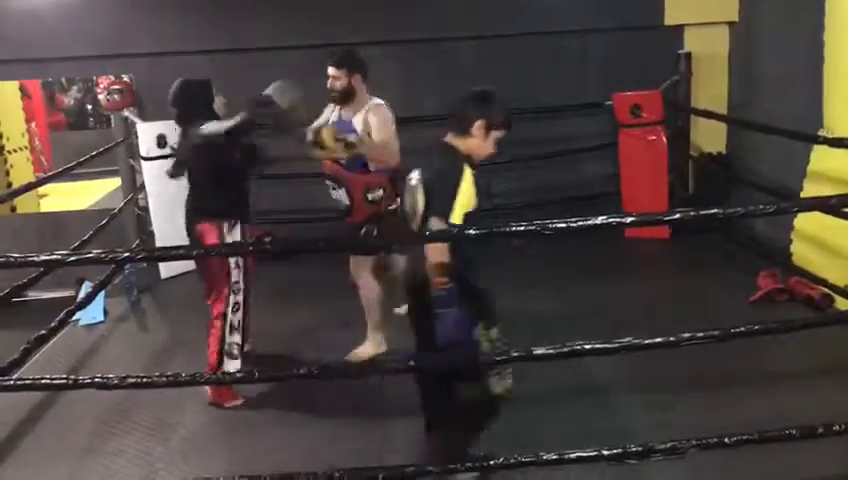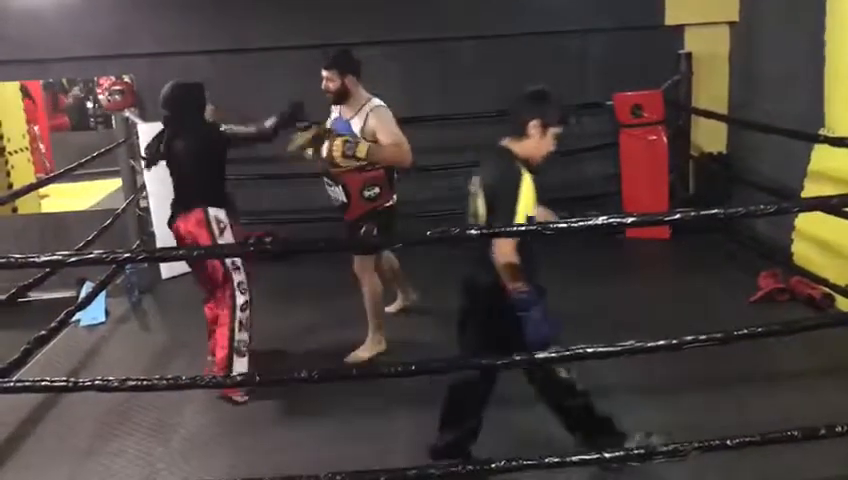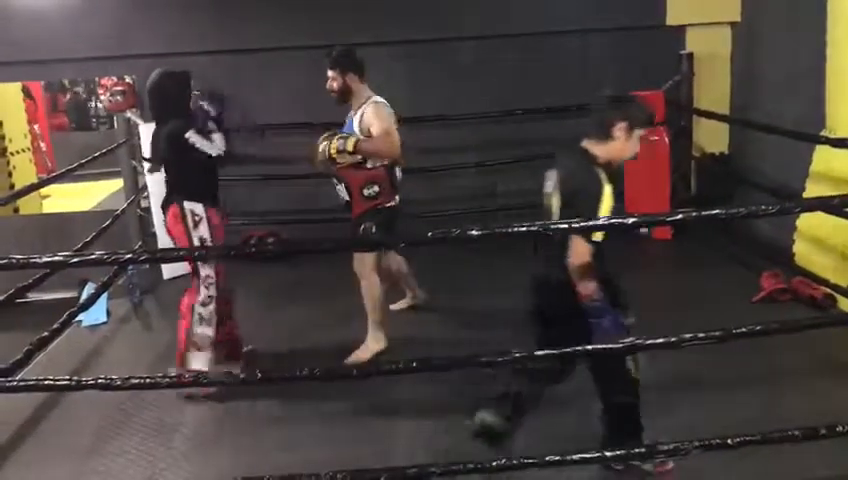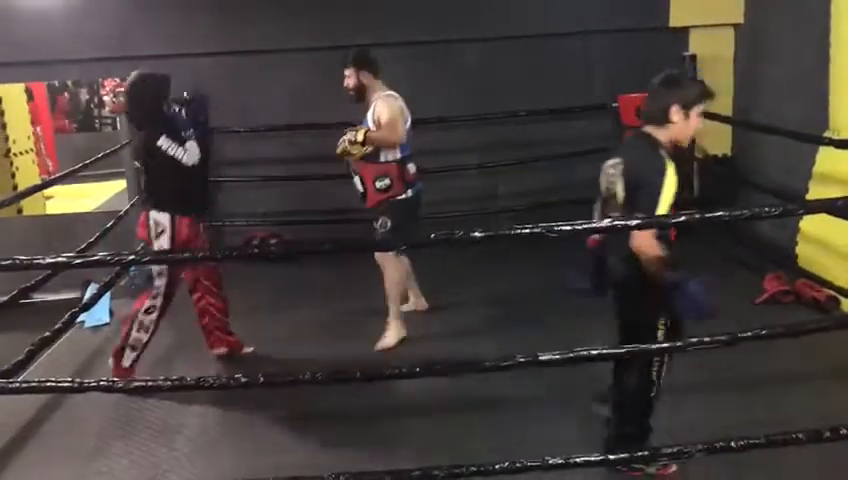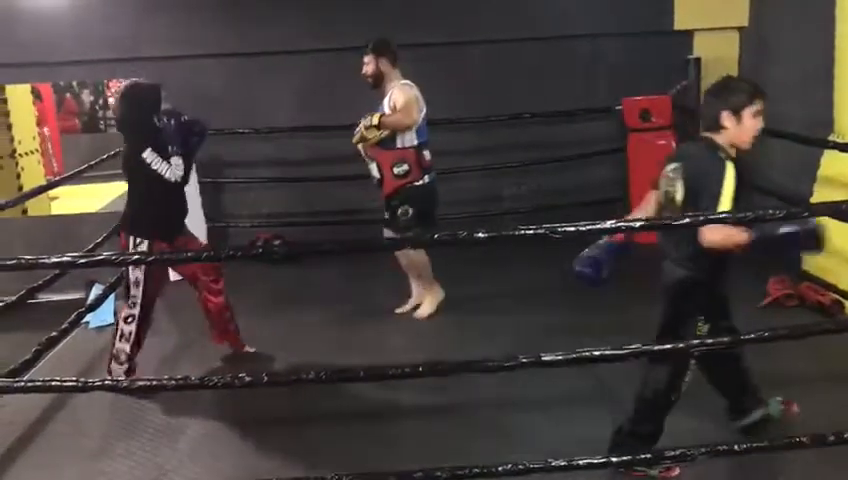
dt=0.2s
person 1, frame 1
left shoulder: (431, 162)
right shoulder: (457, 171)
right elbow: (436, 238)
right wrist: (447, 299)
left hip: (422, 286)
right hip: (446, 291)
left knee: (438, 372)
right knee: (490, 377)
left ankle: (445, 453)
right ankle: (449, 456)
person 1, frame 2
left shoulder: (492, 163)
right shoulder: (515, 176)
right elbow: (503, 247)
left wrist: (548, 216)
right wrist: (525, 301)
left hip: (479, 289)
right hip: (506, 294)
left knee: (475, 373)
right knee: (553, 374)
left ankle: (448, 450)
right ankle: (608, 444)
person 1, frame 3
left shoulder: (567, 162)
right shoulder: (595, 181)
right elbow: (579, 252)
right wrist: (599, 306)
left hip: (550, 284)
right hip: (579, 290)
left knee: (550, 358)
right knee: (619, 368)
left ankle: (499, 413)
right ankle: (624, 448)
person 1, frame 4
left shoulder: (628, 148)
right shoulder: (658, 165)
left elbow: (609, 205)
right elbow: (642, 239)
left wrist: (598, 244)
right wrist: (675, 281)
left hip: (618, 267)
right hip: (639, 278)
left knee: (640, 351)
right knee: (644, 361)
left ankle: (617, 408)
right ankle: (624, 448)
person 1, frame 5
left shoulder: (686, 153)
right shoulder: (718, 166)
left elbow: (651, 203)
right elbow: (711, 235)
left wrist: (614, 238)
right wrist: (768, 234)
left hip: (680, 270)
right hip: (693, 280)
left knee: (724, 342)
right knee: (671, 365)
left ankle: (750, 408)
person 2, frame 1
left shoulder: (209, 137)
right shoulder: (200, 134)
left elbow: (243, 162)
right elbow: (217, 132)
left wrist: (248, 147)
right wrist: (262, 106)
left hip: (203, 220)
right hip: (221, 222)
left knee: (219, 294)
right knee: (231, 297)
left ankle: (225, 354)
right ankle: (220, 383)
person 2, frame 2
left shoulder: (169, 138)
right shoulder: (206, 134)
right elbow: (255, 135)
right wrist: (287, 116)
left hip: (184, 218)
right hip: (208, 216)
left knee: (216, 290)
right knee: (235, 290)
left ankle: (219, 352)
right ankle: (228, 375)
person 2, frame 3
left shoulder: (169, 128)
right shoulder: (178, 128)
right elbow: (216, 150)
left wrist: (208, 116)
right wrist: (210, 119)
left hip: (195, 208)
right hip: (192, 211)
left knee: (214, 279)
right knee: (206, 284)
left ankle: (227, 345)
right ankle: (194, 365)
person 2, frame 4
left shoulder: (164, 127)
right shoulder: (151, 135)
left elbow: (195, 159)
right elbow: (192, 158)
left wrist: (189, 120)
right wrist: (187, 125)
left hip: (186, 216)
right hip: (164, 219)
left knee: (207, 276)
right knee: (158, 294)
left ankle: (222, 341)
right ankle: (123, 363)
person 2, frame 5
left shoulder: (154, 139)
right shoulder: (139, 148)
left elbow: (178, 174)
right elbow: (175, 175)
left wrist: (189, 137)
right wrist: (177, 140)
left hip: (171, 228)
right hip: (144, 234)
left knee: (210, 275)
right knee: (138, 304)
left ankle: (229, 339)
right ankle: (119, 371)
person 3, frame 1
left shoulder: (377, 112)
right shoulder: (334, 108)
left elbow: (391, 158)
right elbow: (313, 137)
left wrist: (349, 141)
right wrist: (318, 135)
left knee: (360, 269)
right knee: (388, 253)
left ankle: (375, 339)
person 3, frame 2
left shoulder: (376, 114)
right shoulder: (336, 109)
left elbow: (403, 157)
right elbow: (333, 145)
left wrist: (359, 150)
right wrist: (322, 147)
left hip: (374, 202)
right hip: (354, 201)
left knee: (363, 267)
right knee: (377, 252)
left ankle: (375, 339)
right ankle: (405, 294)
person 3, frame 3
left shoulder: (375, 109)
right shoulder: (356, 108)
left elbow: (392, 149)
left wrist: (349, 144)
right wrist: (333, 150)
left hip: (380, 200)
right hip: (367, 199)
left knee: (363, 265)
right knee: (384, 252)
left ankle: (375, 337)
right ankle: (414, 293)
person 3, frame 4
left shoulder: (387, 103)
right shoulder: (376, 104)
left elbow: (395, 136)
left wrist: (360, 136)
right wrist: (354, 149)
left hip: (397, 196)
right hip: (387, 194)
left knee: (385, 255)
right knee: (392, 251)
left ankle: (394, 325)
right ankle: (417, 299)
person 3, frame 5
left shoulder: (403, 91)
right shoulder: (391, 93)
left elbow: (410, 119)
left wrist: (374, 121)
right wrist: (368, 138)
left hip: (413, 183)
right hip: (396, 183)
left knee: (408, 240)
right knee: (394, 239)
left ankle: (433, 291)
right ankle: (418, 291)
